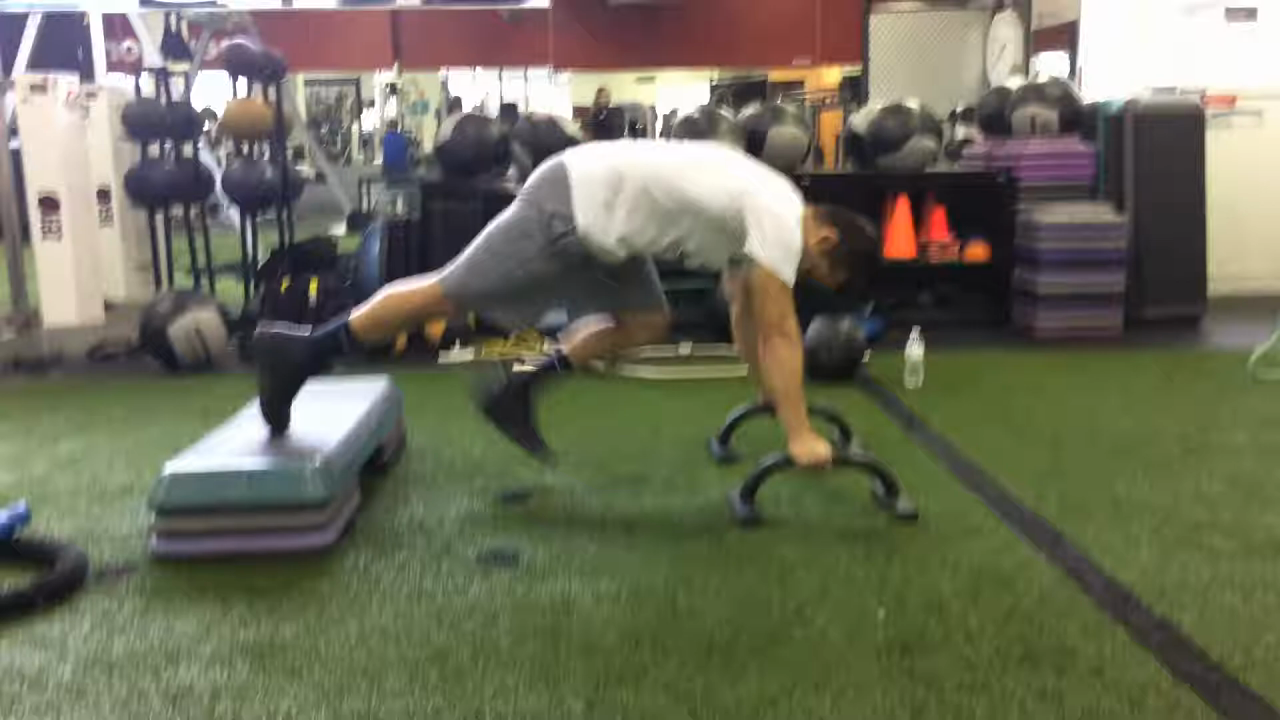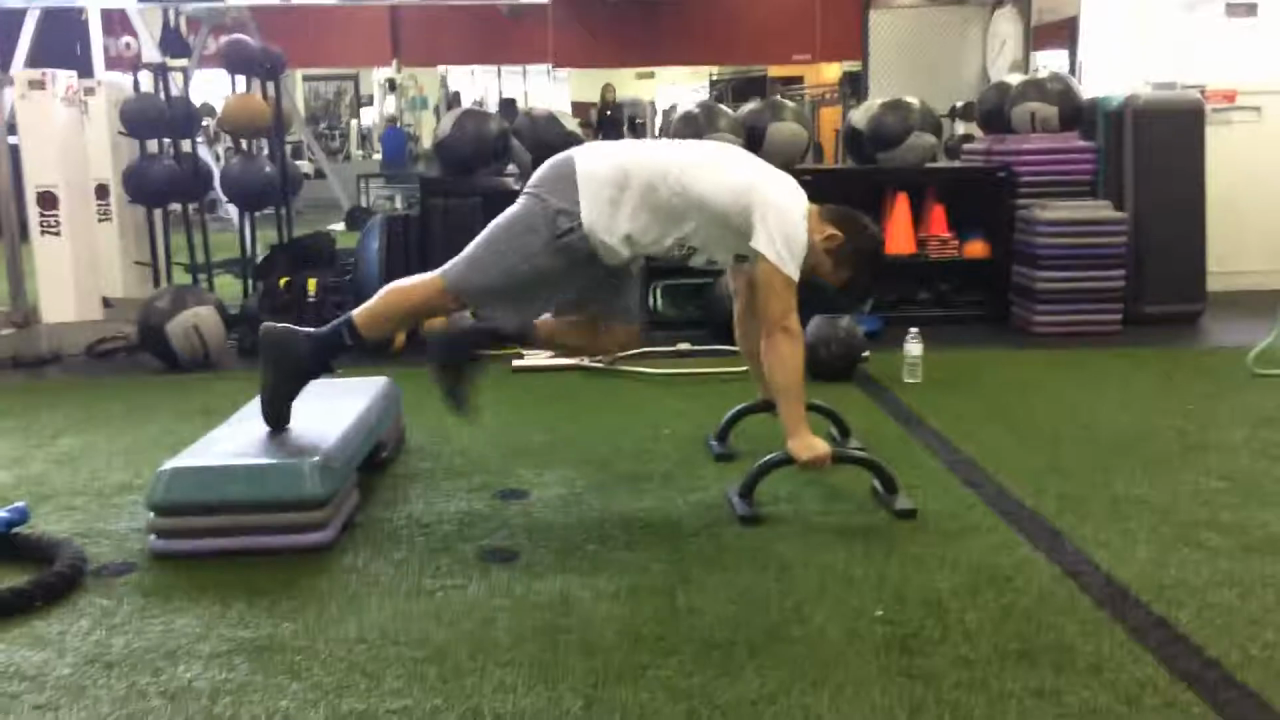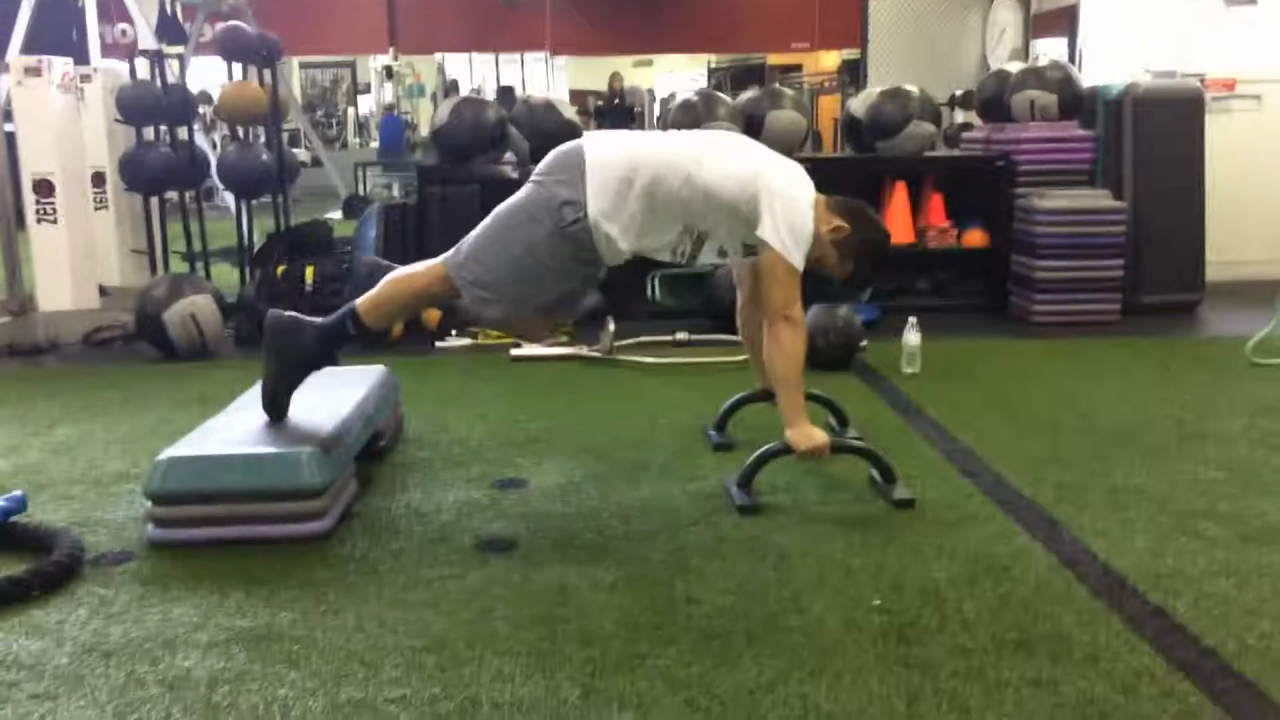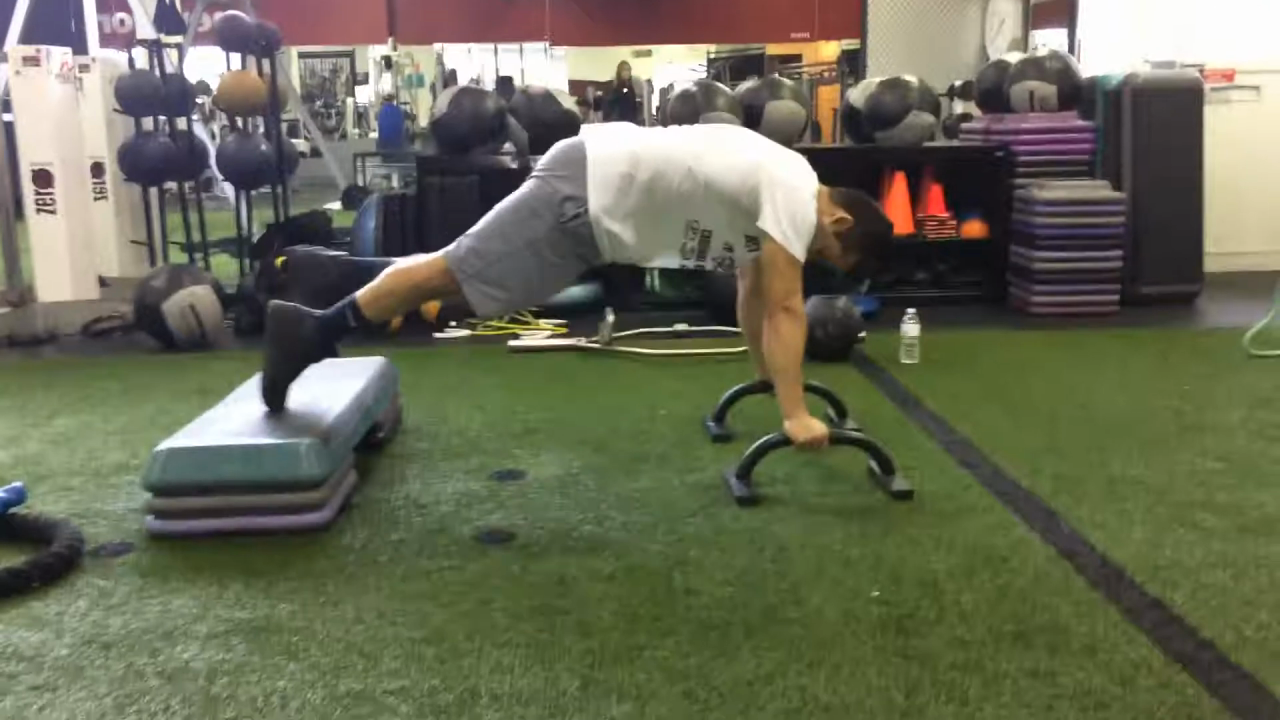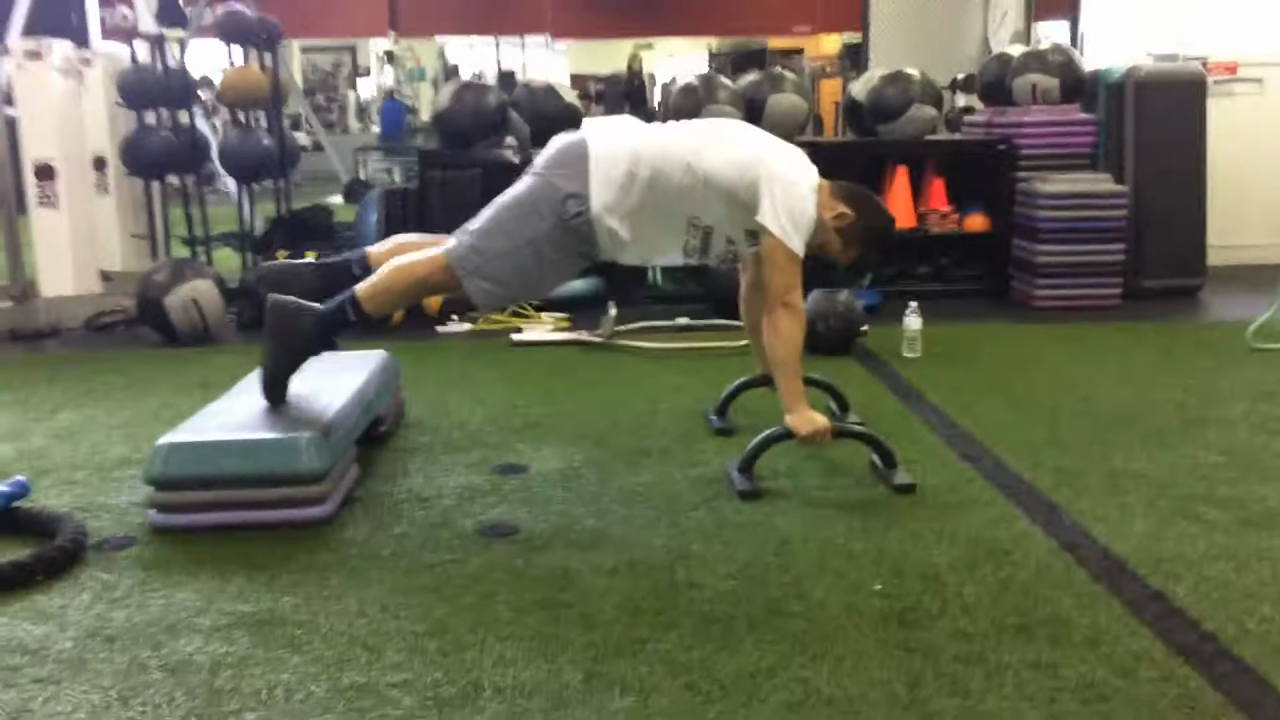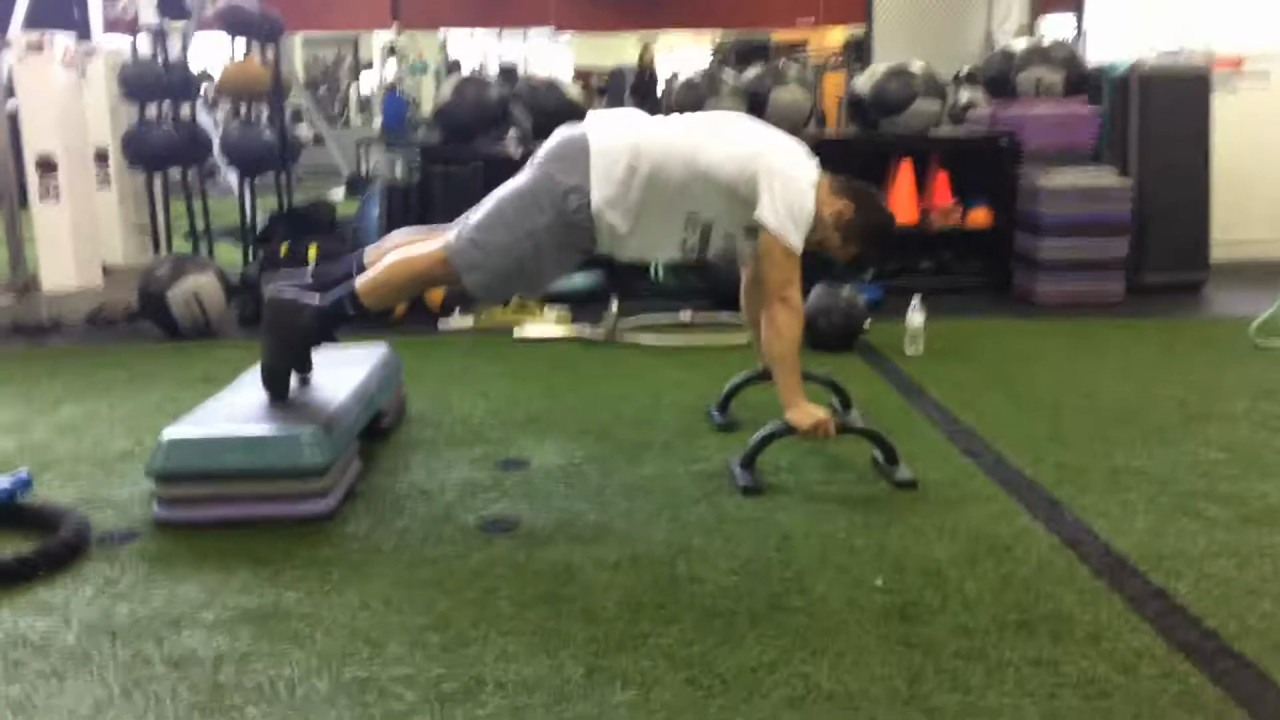
dt=0.1s
person 1, frame 1
left shoulder: (761, 213)
right shoulder: (781, 221)
left elbow: (746, 311)
right elbow: (779, 332)
left wrist: (770, 397)
right wrist: (800, 436)
left hip: (597, 213)
right hip: (576, 207)
left knee: (648, 321)
right knee: (450, 292)
left ankle: (521, 391)
right ankle: (300, 350)
person 1, frame 2
left shoulder: (766, 209)
right shoulder: (785, 217)
left elbow: (748, 307)
right elbow: (782, 328)
left wrist: (769, 395)
right wrist: (798, 433)
left hip: (600, 207)
right hip: (580, 205)
left knee: (614, 332)
right knee: (452, 288)
left ankle: (468, 344)
right ankle: (304, 349)
person 1, frame 3
left shoulder: (771, 199)
right shoulder: (794, 208)
left elbow: (753, 300)
right elbow: (785, 318)
left wrist: (768, 383)
right wrist: (796, 423)
left hip: (600, 194)
right hip: (587, 194)
left knee: (536, 320)
right knee: (455, 276)
left ankle: (392, 288)
right ankle: (311, 340)
person 1, frame 4
left shoulder: (773, 191)
right shoulder: (796, 199)
left elbow: (754, 291)
right elbow: (785, 309)
left wrist: (767, 374)
right wrist: (795, 414)
left hip: (600, 185)
right hip: (587, 193)
left knee: (464, 265)
right knee: (456, 270)
right ankle: (311, 331)
person 1, frame 5
left shoulder: (776, 183)
right shoulder: (795, 195)
left elbow: (756, 287)
right elbow: (784, 304)
left wrist: (770, 370)
right wrist: (796, 408)
left hip: (597, 177)
right hip: (589, 188)
left knee: (462, 253)
right knee: (453, 266)
left ankle: (319, 276)
right ankle: (309, 326)
person 1, frame 6
left shoulder: (777, 176)
right shoulder: (794, 189)
left elbow: (756, 282)
right elbow: (782, 299)
left wrist: (771, 366)
right wrist: (795, 403)
left hip: (598, 168)
right hip: (589, 183)
left knee: (454, 241)
right knee: (453, 260)
left ankle: (319, 288)
right ankle: (308, 319)
